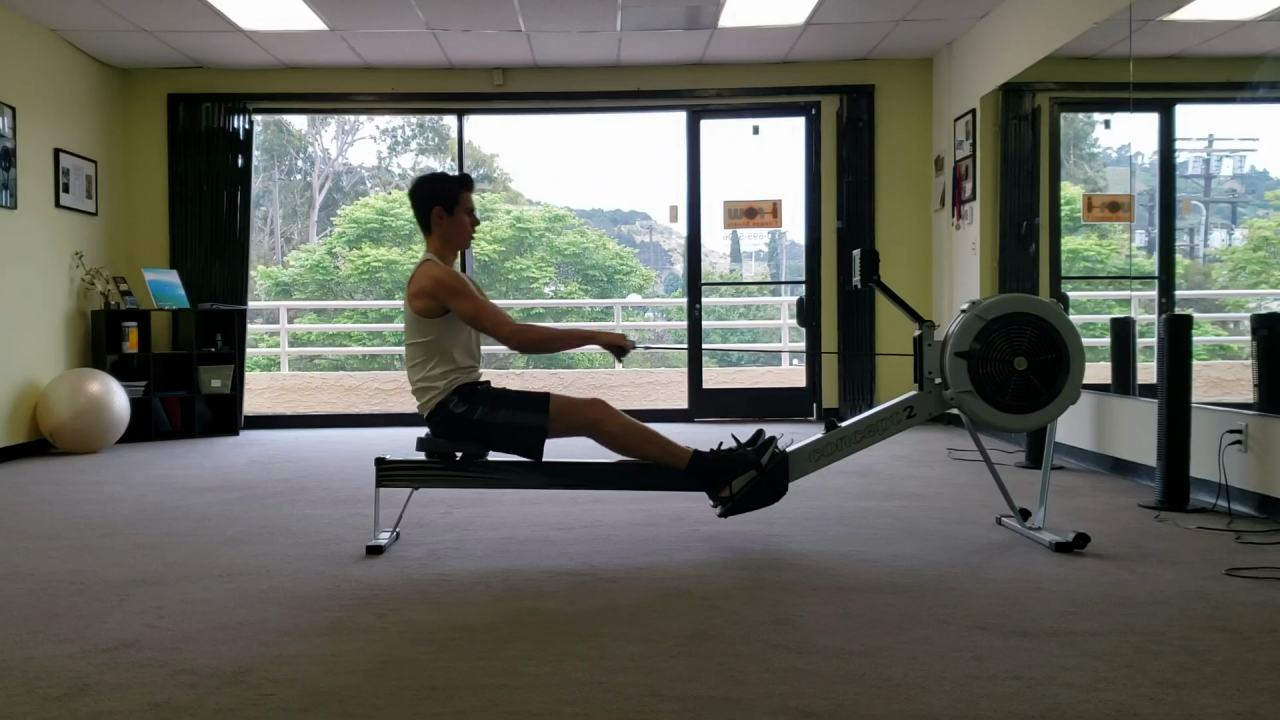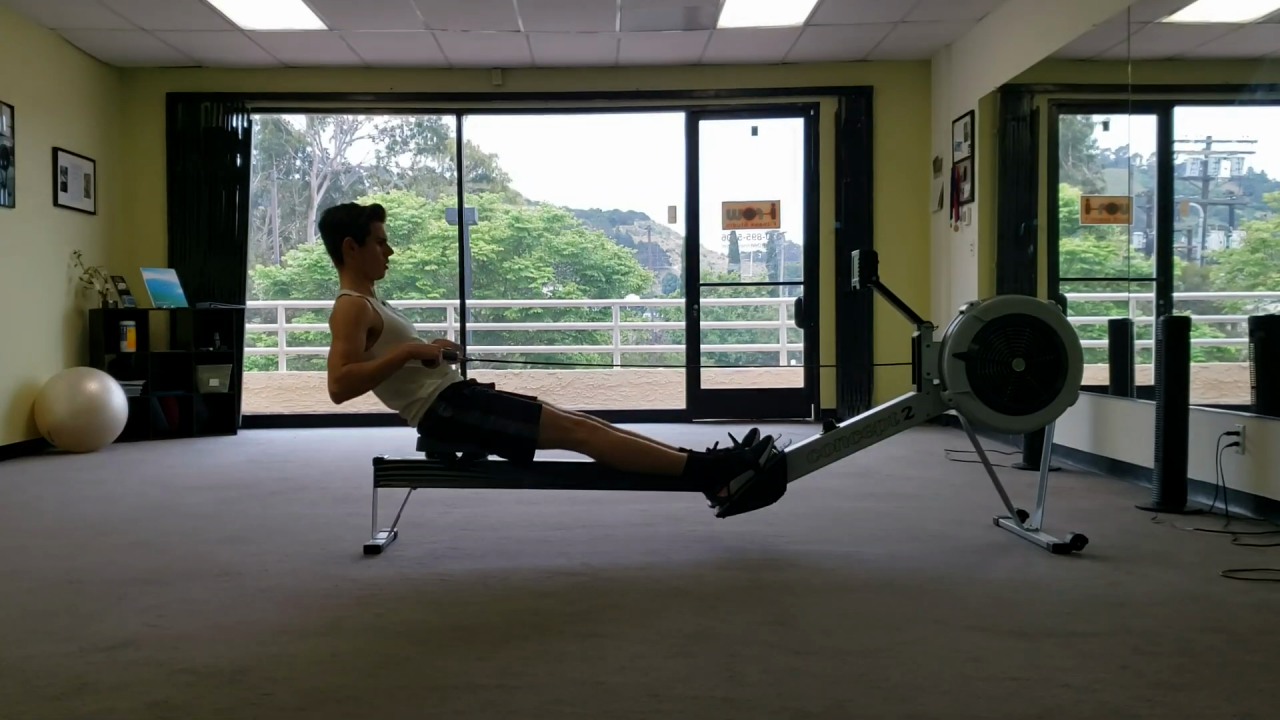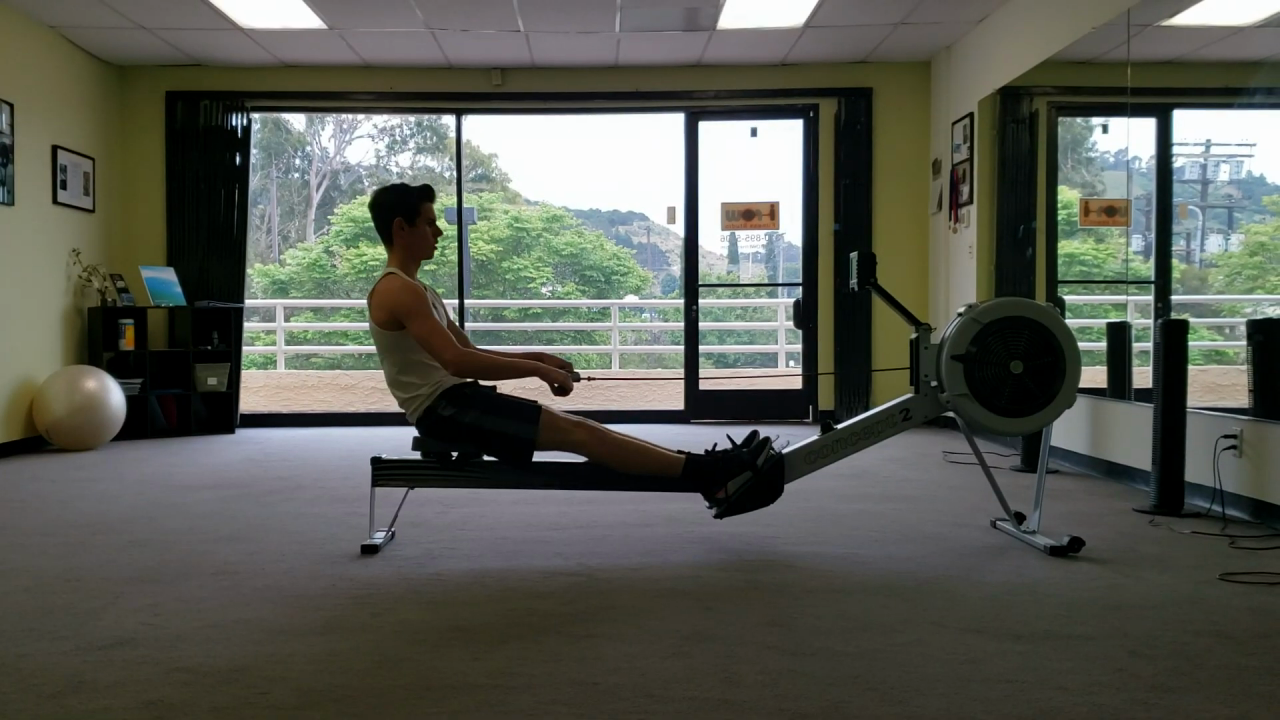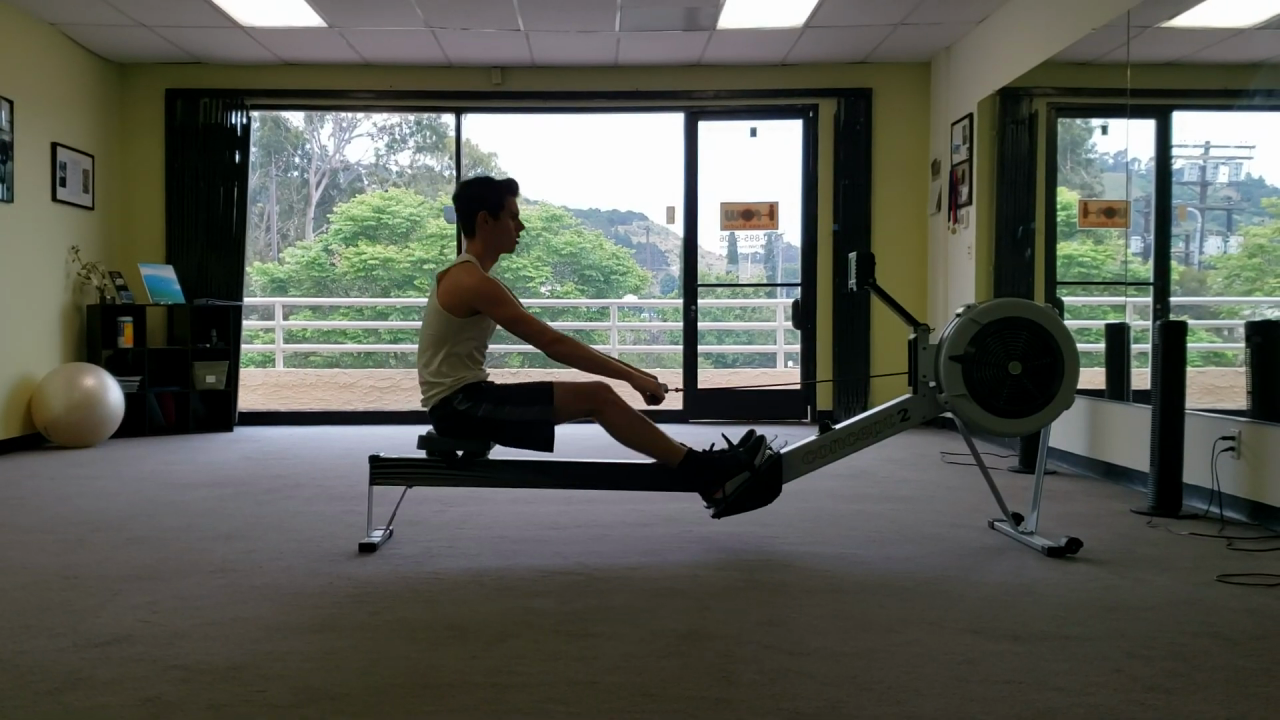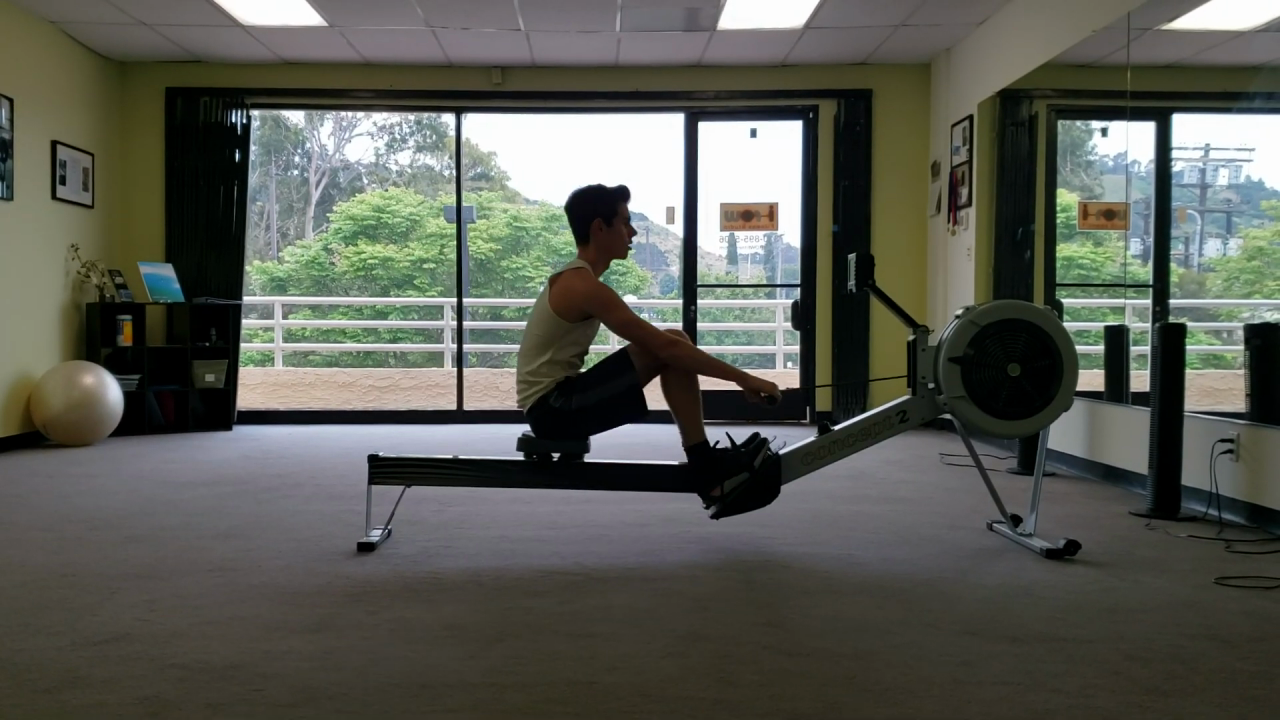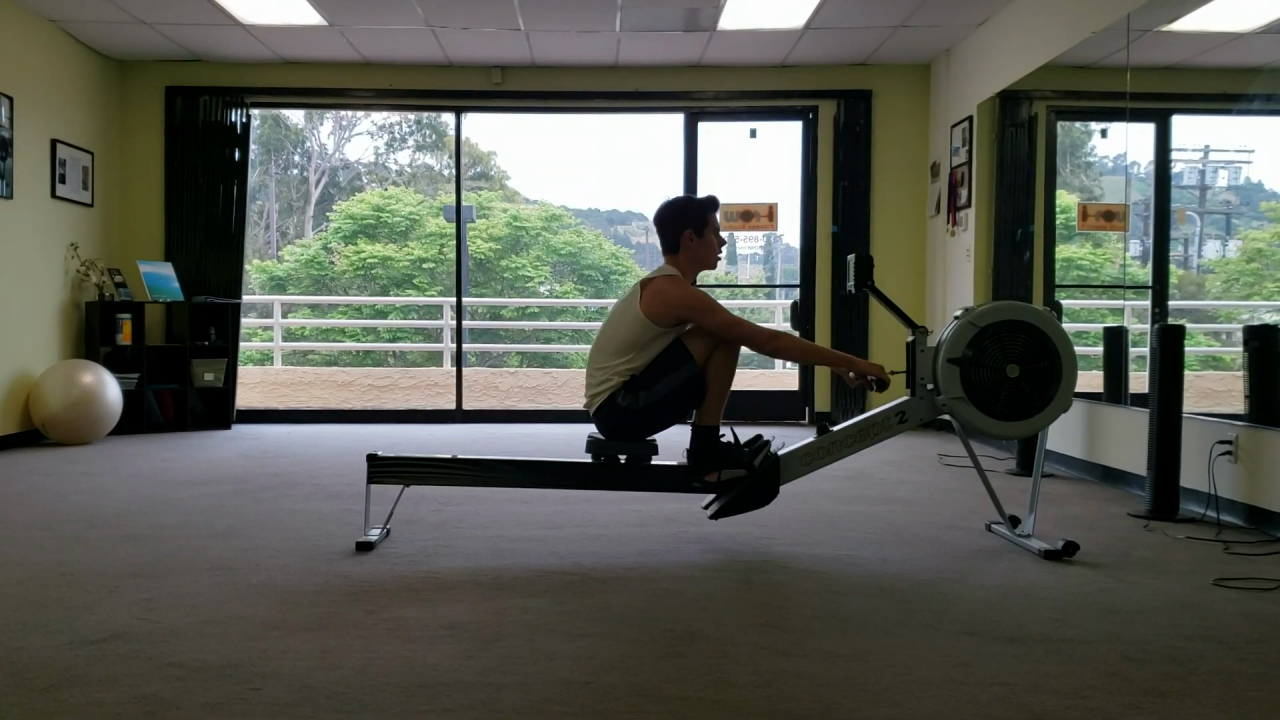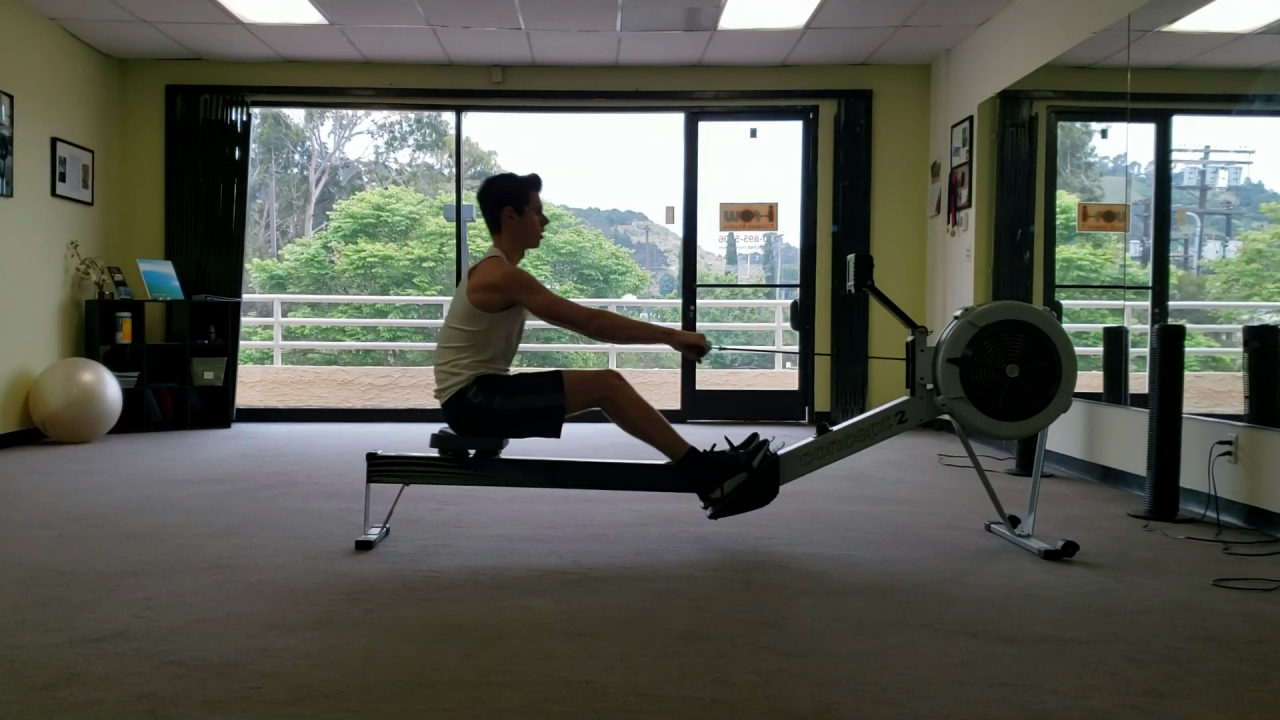
dt=0.5s
person 1, frame 1
left shoulder: (443, 276)
right shoulder: (438, 277)
left elbow: (506, 333)
right elbow: (519, 337)
left wrist: (583, 337)
right wrist: (597, 337)
left hip: (467, 402)
right hip: (455, 408)
left knee: (593, 413)
right knee: (591, 414)
left ankle: (709, 467)
right ankle: (712, 472)
person 1, frame 2
left shoulder: (370, 304)
right shoulder: (352, 309)
right elbow: (339, 386)
left wrist: (430, 352)
right wrist: (409, 349)
left hip: (456, 396)
right hip: (444, 409)
left knee: (582, 422)
right knee: (575, 431)
left ankle: (702, 464)
right ankle: (705, 472)
person 1, frame 3
left shoulder: (414, 288)
right shoulder: (397, 290)
left elbow: (467, 353)
right elbow: (458, 361)
left wrist: (535, 357)
right wrist: (538, 370)
left hip: (455, 400)
right hip: (443, 410)
left knee: (580, 426)
right knee: (575, 431)
left ankle: (704, 467)
right ankle: (707, 474)
person 1, frame 4
left shoulder: (472, 278)
right shoulder: (471, 281)
left elbow: (548, 341)
right elbow: (553, 344)
left wrist: (625, 370)
right wrist: (630, 376)
left hip: (469, 398)
right hip: (458, 407)
left knee: (601, 392)
right knee: (598, 398)
left ankle: (700, 466)
right ankle: (704, 472)
person 1, frame 5
left shoulder: (576, 279)
right shoulder: (584, 287)
left elbow: (666, 344)
right elbow: (668, 348)
left wrist: (735, 377)
right wrist: (744, 378)
left hip: (556, 403)
right hip: (552, 410)
left knee: (672, 341)
right knee: (670, 344)
left ankle: (711, 462)
right ankle: (708, 463)
person 1, frame 6
left shoulder: (664, 285)
right shoulder: (677, 293)
right elbow: (768, 342)
right wrist: (852, 362)
left hip: (621, 405)
right hip: (621, 410)
left knee: (732, 336)
right knee: (725, 337)
left ankle: (707, 451)
right ankle: (705, 450)
person 1, frame 7
left shoulder: (493, 271)
right shoulder: (500, 274)
left elbow: (578, 318)
right elbow: (587, 321)
left wrist: (658, 333)
right wrist: (673, 336)
left hip: (480, 395)
right hip: (471, 401)
left knee: (606, 385)
right knee: (608, 384)
left ankle: (701, 467)
right ankle: (705, 470)
